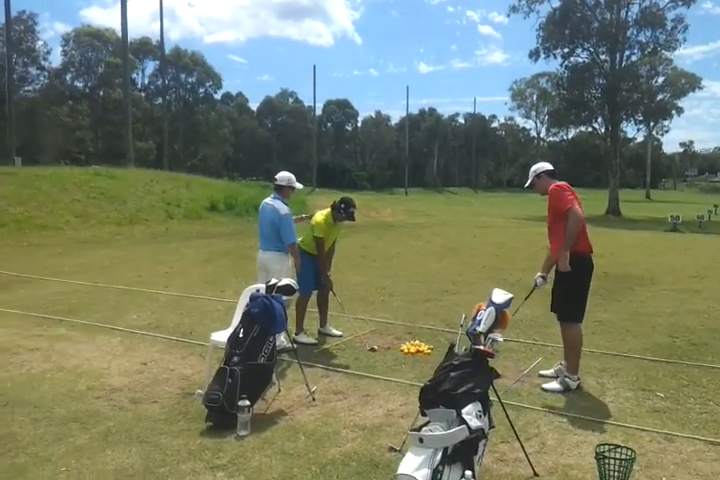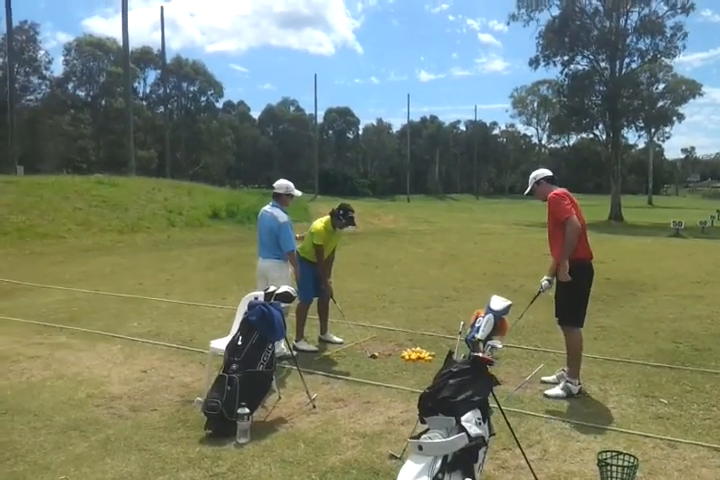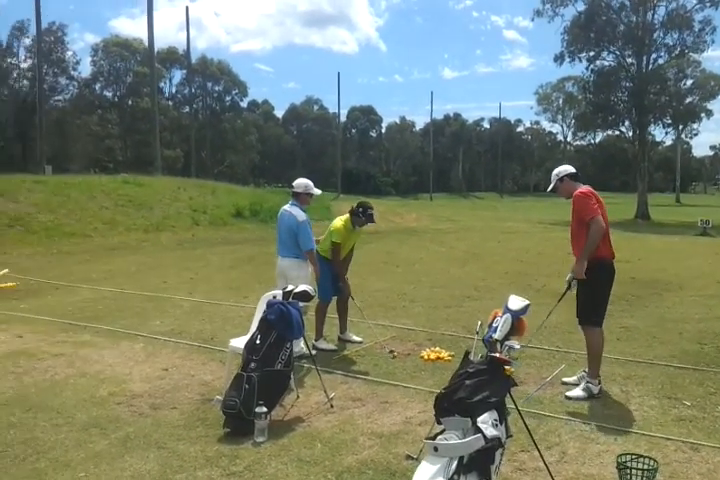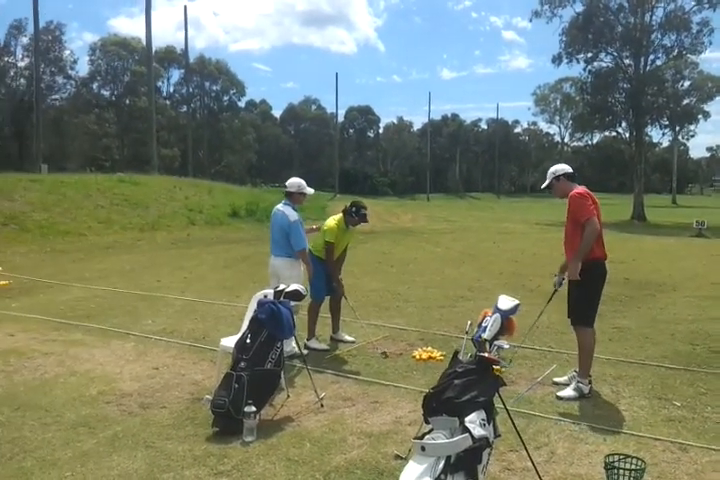
dt=0.2s
person 1, frame 1
left shoulder: (558, 189)
right shoulder: (557, 196)
left elbow: (577, 217)
right elbow: (556, 240)
left wrist: (565, 252)
right wrist: (543, 272)
left hip: (575, 263)
right hip: (568, 263)
left knee: (571, 320)
right knee: (564, 318)
left ankle: (571, 377)
right ankle: (566, 366)
person 1, frame 2
left shoulder: (556, 196)
right shoulder: (559, 199)
left elbow: (574, 226)
left wrist: (564, 263)
right wrist: (549, 276)
left hip: (575, 269)
right hip: (570, 269)
left knee: (571, 324)
right knee: (566, 323)
left ankle: (573, 382)
right ankle: (569, 372)
person 1, frame 3
left shoulder: (582, 195)
right shoulder: (584, 196)
left elbow: (599, 226)
left wrist: (582, 262)
right wrist: (579, 266)
left hip: (596, 268)
right hip: (593, 267)
left knee: (591, 324)
right knee: (589, 323)
left ankle: (593, 383)
right ankle: (590, 373)
person 1, frame 4
left shoulder: (578, 196)
right shoulder: (577, 197)
left elbow: (593, 228)
left wrist: (576, 263)
right wrist: (562, 271)
left hip: (588, 269)
right hip: (584, 268)
left knee: (583, 325)
right knee: (581, 324)
left ankle: (583, 383)
right ankle: (581, 373)
person 2, frame 1
left shoulder: (265, 204)
right shoulder: (282, 210)
right elbow: (290, 242)
left wrist: (303, 218)
right wrist: (297, 260)
left hip: (262, 255)
right hip: (278, 258)
right ankle: (277, 341)
person 2, frame 2
left shoulder: (263, 212)
right shoulder: (282, 218)
right elbow: (288, 250)
left wrist: (295, 236)
right wrist: (296, 268)
left hip: (262, 263)
right hip: (277, 266)
right ankle: (276, 348)
person 2, frame 3
left shoulder: (283, 211)
right shoulder: (301, 217)
right elbow: (308, 249)
left wrist: (314, 240)
right wrist: (316, 266)
left hip: (282, 261)
right hip: (297, 265)
right ankle: (296, 348)
person 2, frame 4
left shoulder: (277, 210)
right shoulder: (292, 216)
right elbow: (300, 248)
left wrist: (312, 229)
right wrist: (309, 266)
left hip: (274, 261)
right hip: (289, 264)
right ankle: (287, 347)
person 3, frame 1
left shoulder: (338, 220)
right shoulder: (320, 221)
left elbow: (331, 245)
right elbow: (320, 251)
left wrist: (328, 270)
right wrist: (326, 276)
left hip: (317, 255)
right hip: (305, 254)
left knee: (324, 289)
right knee: (306, 292)
left ankle: (323, 326)
right ankle: (298, 333)
person 3, frame 2
left shoulder: (338, 228)
right shoulder: (319, 228)
left elbow: (331, 253)
right elbow: (319, 258)
left wrist: (328, 278)
right wrist: (325, 283)
left hip: (317, 262)
right hip: (304, 261)
left knee: (324, 296)
right knee: (306, 299)
left ankle: (324, 333)
right ankle: (299, 340)
person 3, frame 3
left shoulder: (357, 226)
right shoulder: (339, 226)
left elbow: (349, 251)
right elbow: (335, 256)
left wrist: (344, 275)
right wrist: (343, 280)
left hip: (336, 261)
right hip: (324, 260)
left knee: (344, 295)
right knee: (325, 298)
left ankle: (343, 332)
right ankle: (318, 339)
person 3, frame 4
left shoulder: (351, 226)
right shoulder: (332, 226)
left elbow: (343, 250)
right elbow: (329, 256)
left wrist: (338, 274)
right wrist: (336, 280)
left hip: (330, 260)
right hip: (317, 259)
left knee: (337, 295)
right knee: (318, 298)
left ankle: (336, 332)
right ankle: (310, 339)
